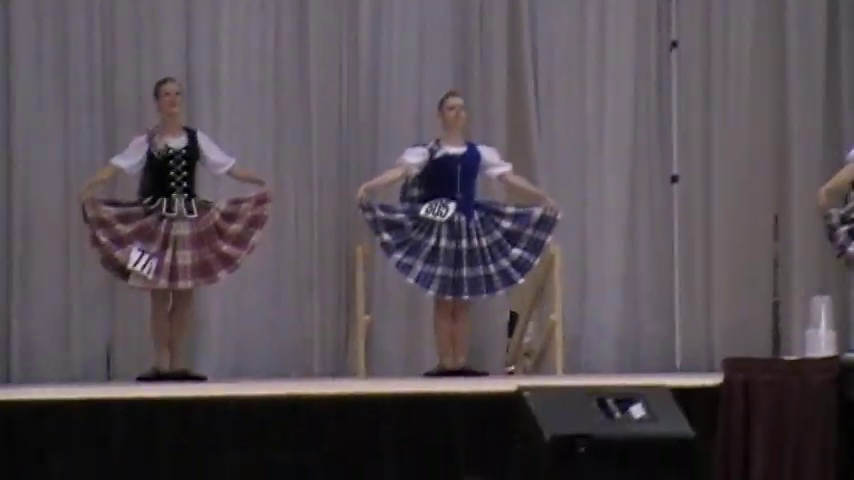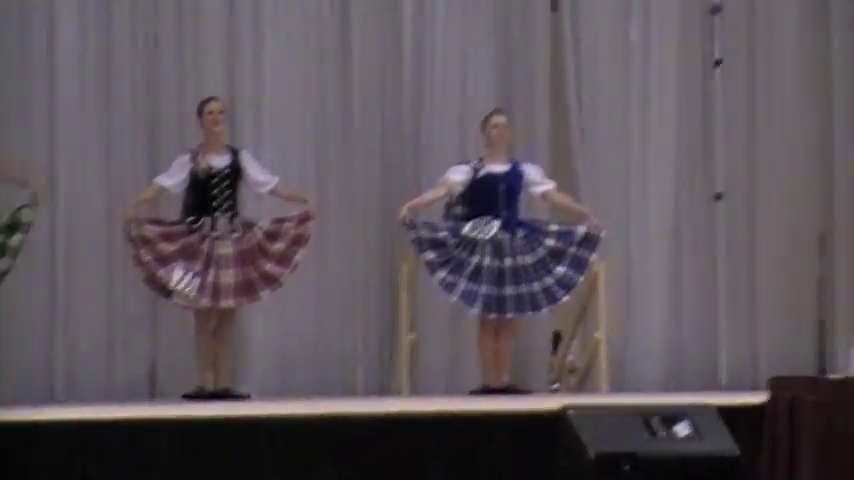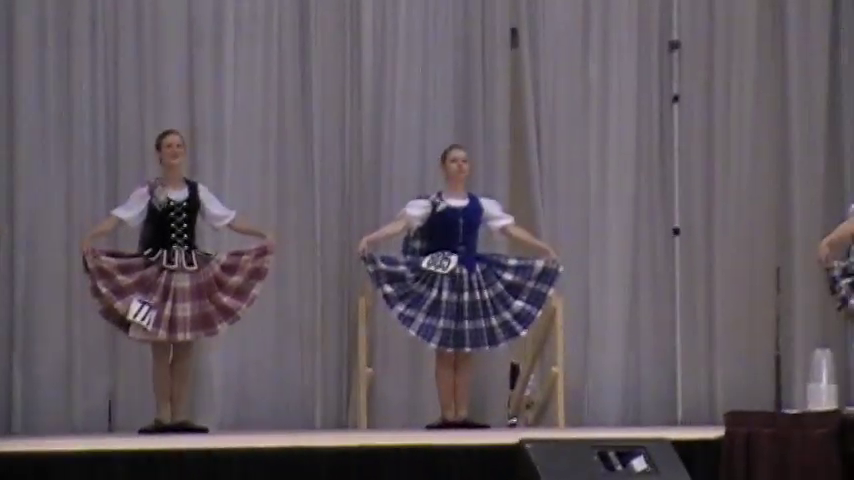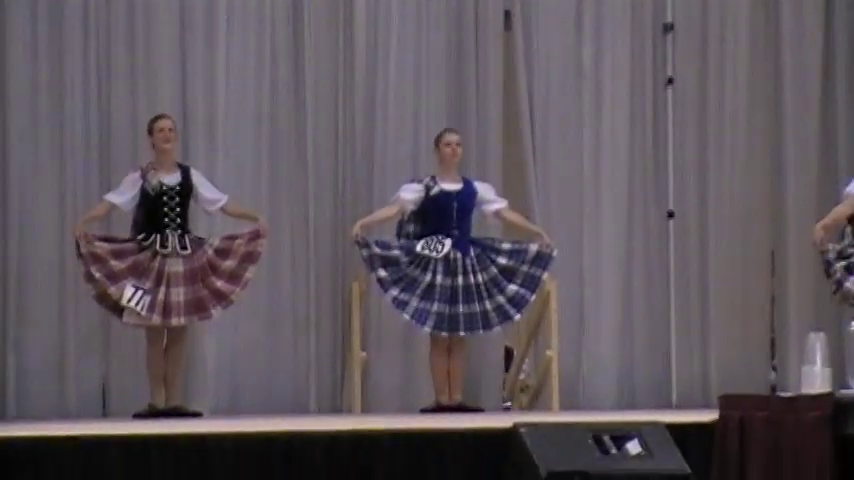
dt=0.3s
person 1, frame 1
left shoulder: (197, 138)
right shoulder: (146, 141)
left elbow: (229, 167)
right elbow: (117, 166)
left wrist: (261, 182)
right wrist: (90, 186)
left hip: (190, 219)
right hip: (158, 219)
left knee: (184, 296)
right knee: (160, 296)
left ankle: (176, 364)
right ankle: (160, 364)
person 1, frame 2
left shoulder: (240, 158)
right shoulder: (189, 160)
left elbow: (272, 186)
right elbow: (160, 185)
left wrist: (304, 201)
right wrist: (134, 205)
left hip: (233, 238)
right hip: (201, 238)
left knee: (227, 314)
right knee: (204, 314)
left ankle: (221, 382)
right ankle: (205, 382)
person 1, frame 3
left shoulder: (198, 191)
right shoulder: (147, 192)
left elbow: (230, 220)
right elbow: (117, 217)
left wrist: (262, 234)
right wrist: (91, 237)
left hip: (190, 270)
right hip: (158, 270)
left knee: (185, 348)
right knee: (160, 348)
left ankle: (180, 415)
right ankle: (162, 416)
person 1, frame 4
left shoulder: (190, 175)
right shoulder: (139, 177)
left elbow: (223, 204)
right elbow: (109, 202)
left wrist: (255, 218)
right wrist: (83, 222)
left hip: (184, 256)
right hip: (151, 256)
left knee: (178, 333)
right knee: (154, 333)
left ankle: (174, 400)
right ankle: (156, 400)
person 2, frame 1
left shoulder: (479, 152)
right shoulder: (427, 151)
left elbow: (508, 176)
right elbow: (399, 171)
left wrist: (541, 195)
right wrist: (367, 186)
left hip: (470, 227)
right hip: (438, 228)
left knee: (463, 301)
right knee: (443, 300)
left ankle: (461, 363)
right ankle: (444, 363)
person 2, frame 2
left shoulder: (523, 170)
right shoulder: (471, 169)
left elbow: (552, 194)
right elbow: (443, 189)
left wrist: (585, 213)
right wrist: (411, 205)
left hip: (514, 244)
right hip: (482, 245)
left knee: (508, 318)
right knee: (487, 317)
left ankle: (505, 380)
right ankle: (489, 381)
person 2, frame 3
left shoulder: (481, 205)
right shoulder: (429, 203)
left elbow: (511, 228)
right elbow: (402, 223)
left wrist: (544, 247)
right wrist: (369, 238)
left hip: (472, 278)
right hip: (440, 280)
left knee: (466, 352)
right knee: (444, 352)
left ankle: (462, 415)
right ankle: (447, 415)
person 2, frame 4
left shoulder: (475, 188)
right shoulder: (423, 187)
left elbow: (505, 212)
right elbow: (395, 207)
left wrist: (538, 232)
right wrist: (363, 222)
left hip: (466, 262)
right hip: (435, 263)
left knee: (459, 336)
right knee: (439, 335)
left ankle: (457, 398)
right ankle: (441, 398)
